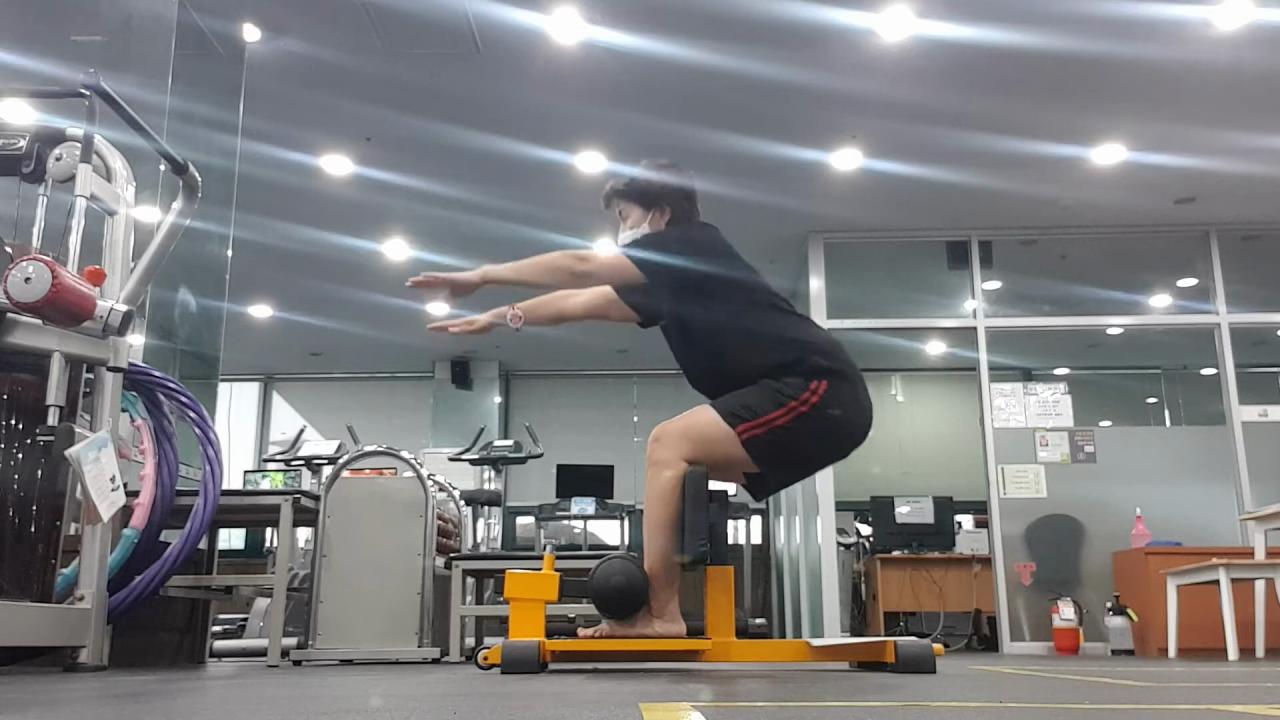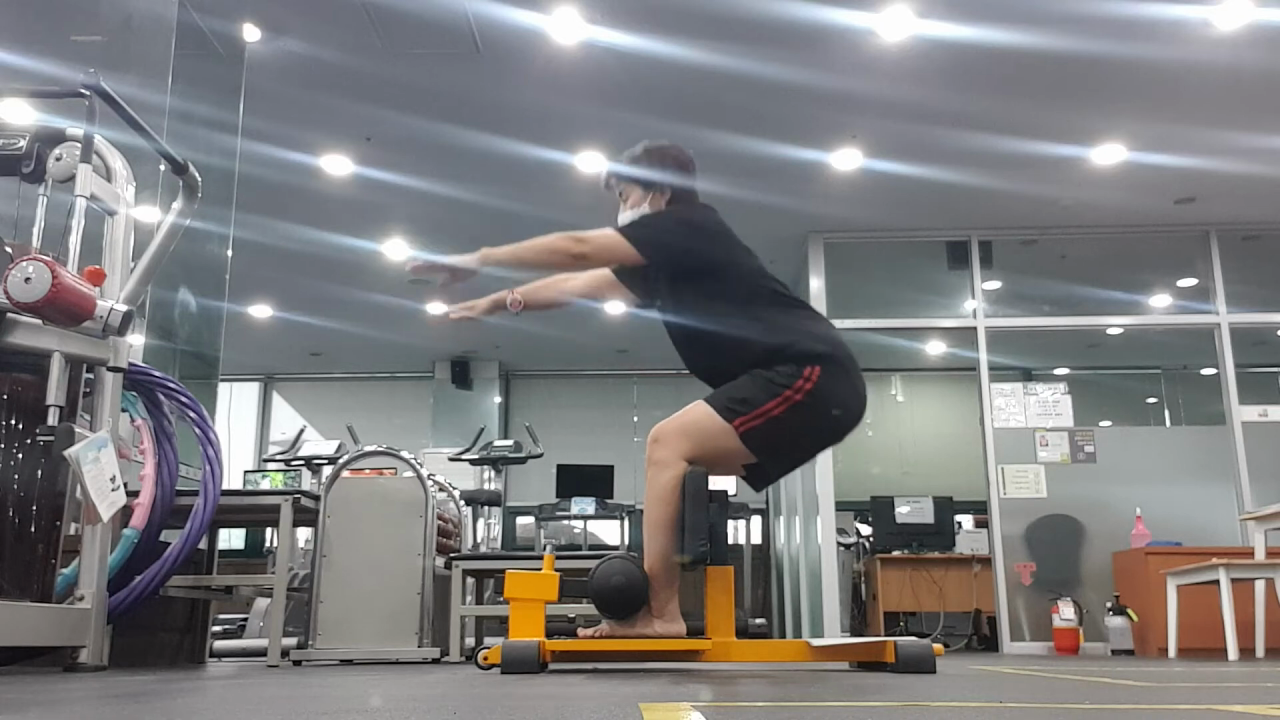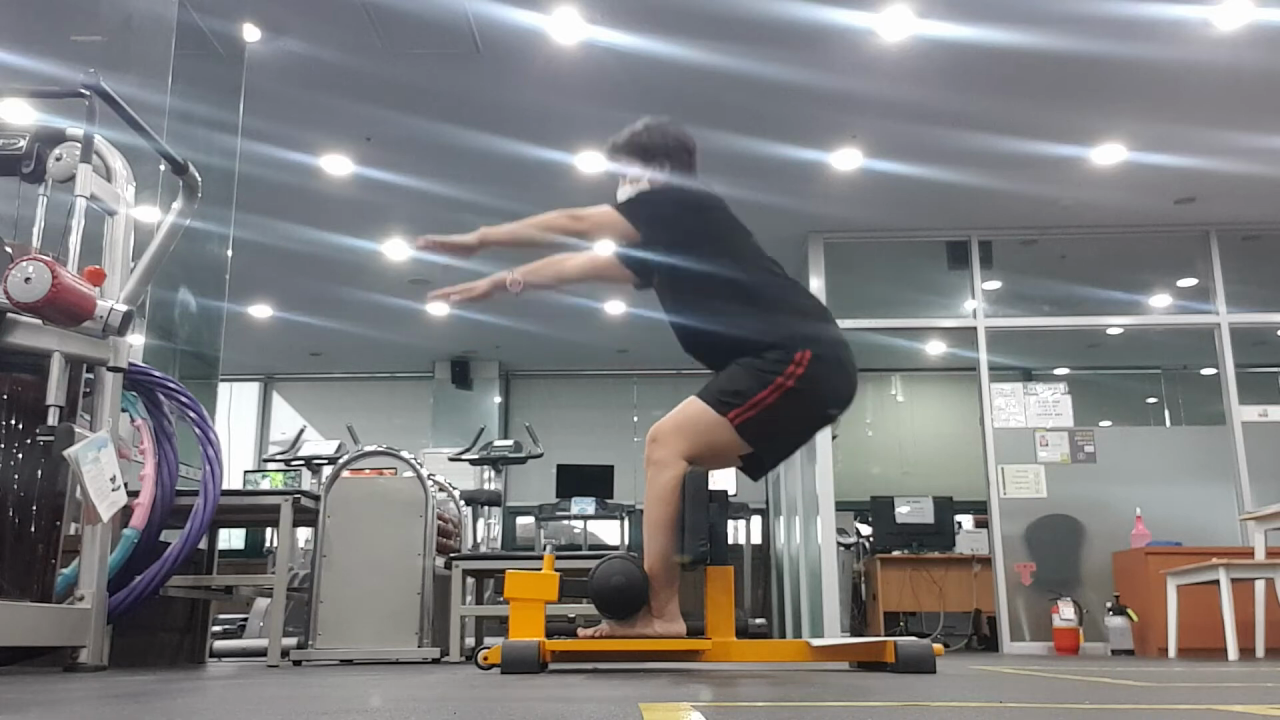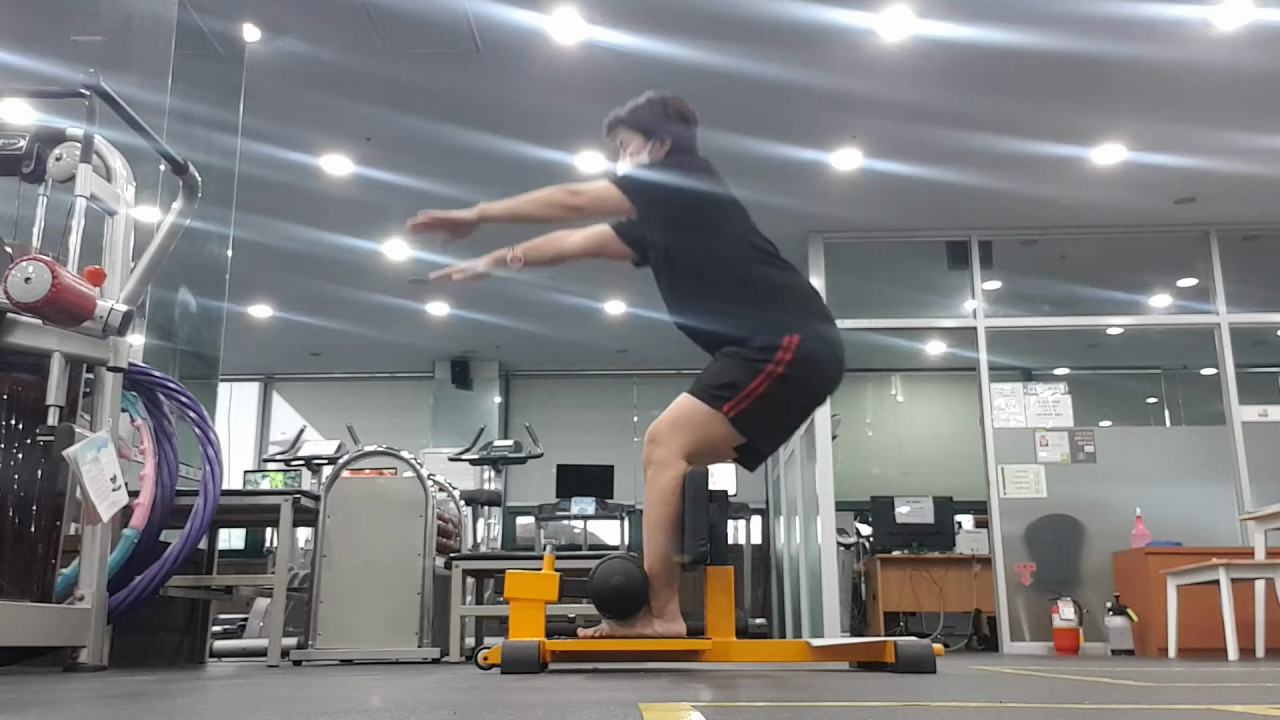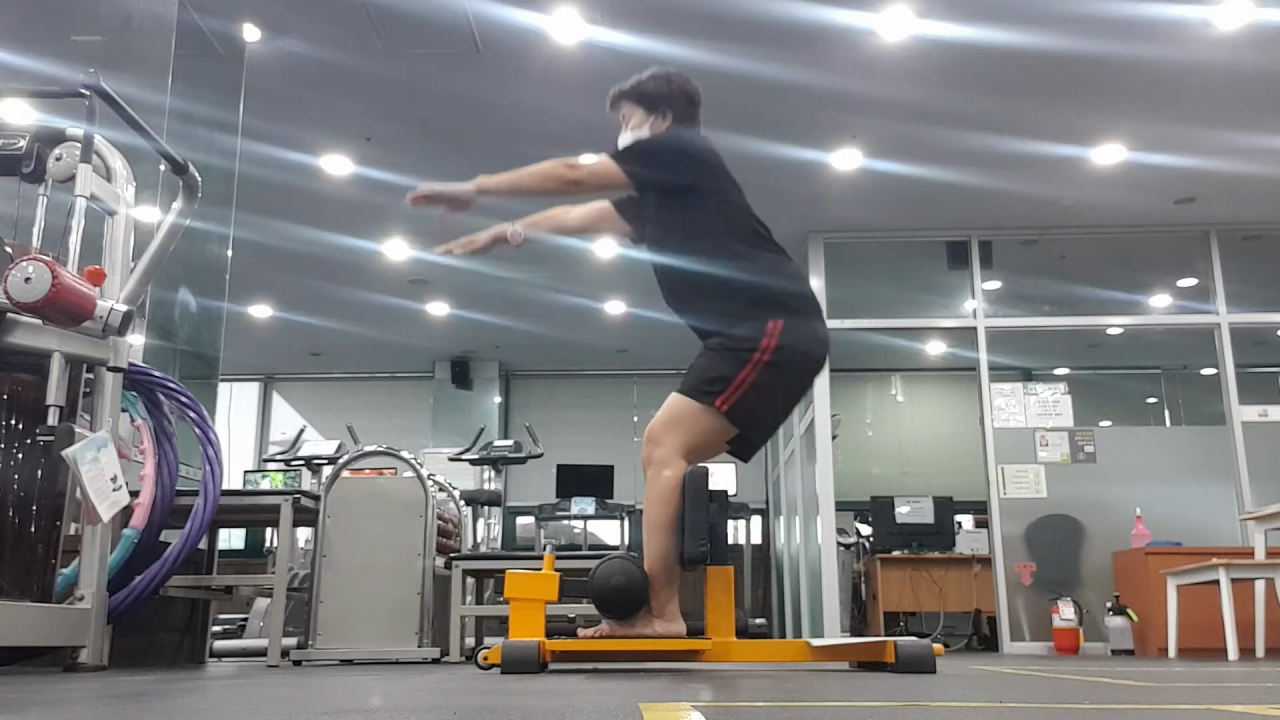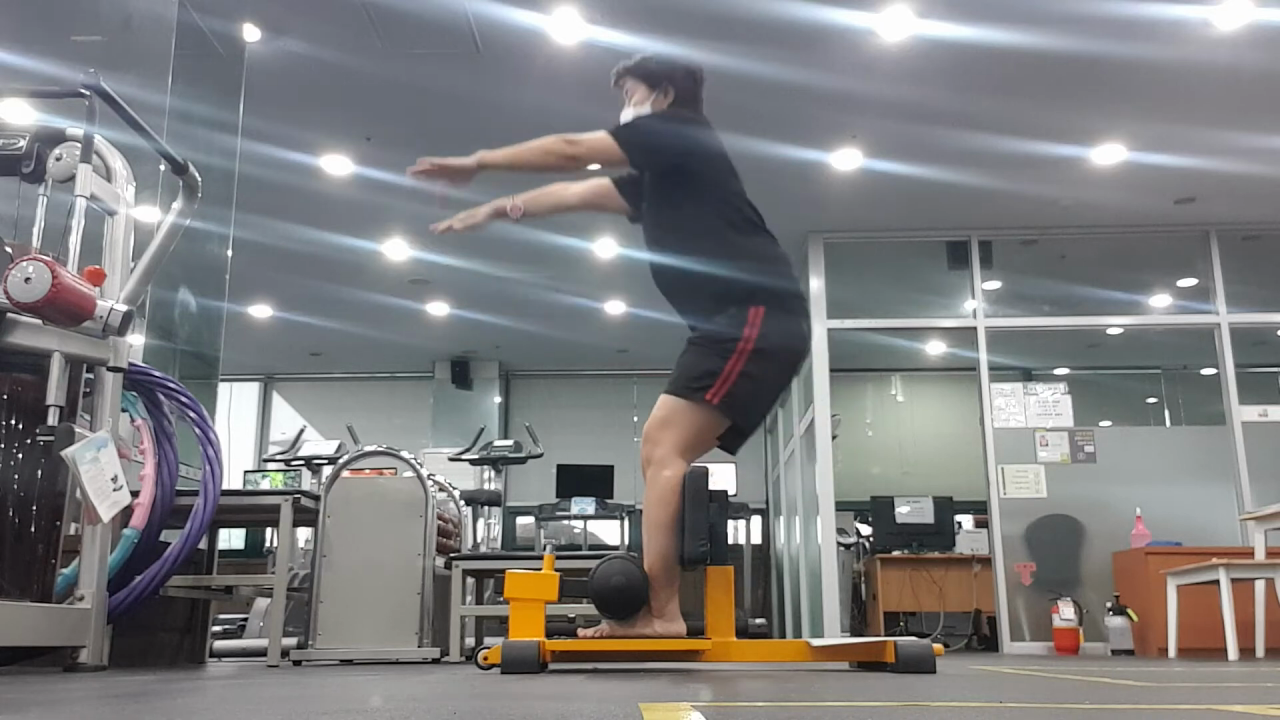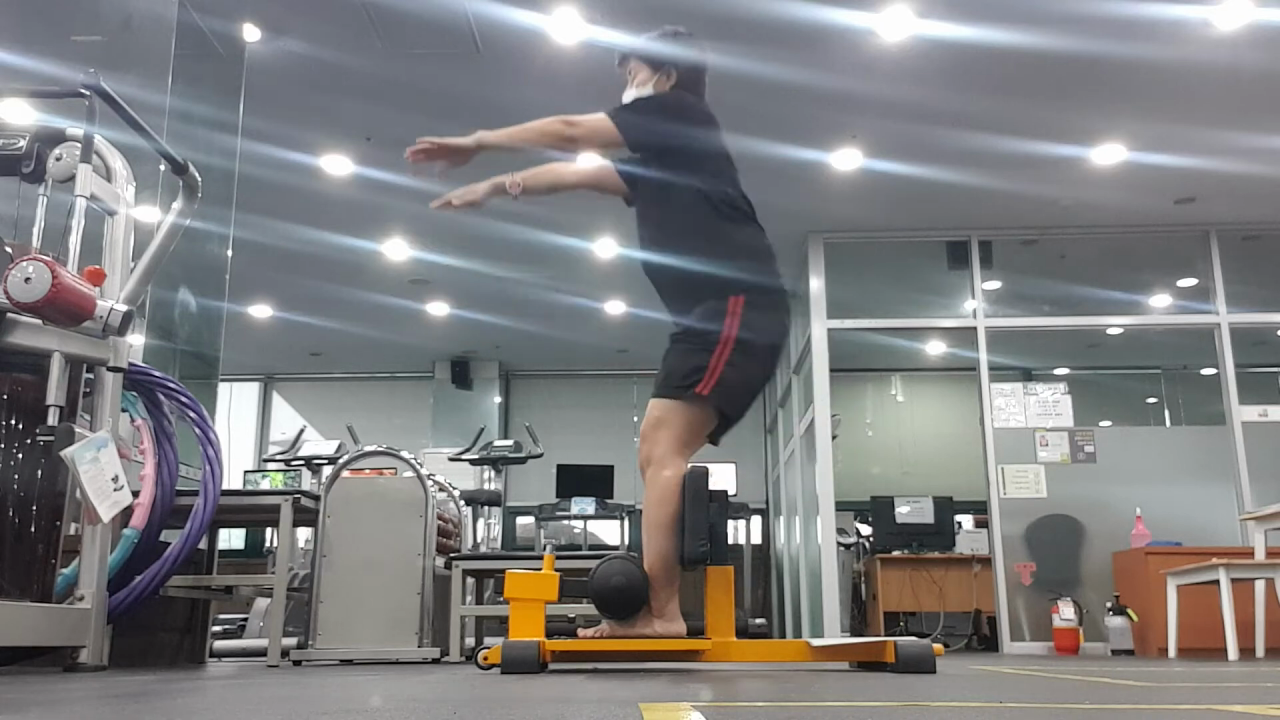
dt=0.1s
person 1, frame 1
left shoulder: (693, 244)
right shoulder: (665, 286)
left elbow: (581, 268)
right elbow: (579, 301)
left wrist: (480, 276)
right wrist: (497, 317)
left hip: (820, 393)
right hip: (820, 403)
left knee: (669, 444)
right knee: (682, 475)
left ankle: (658, 613)
right ankle: (683, 612)
person 1, frame 2
left shoulder: (691, 227)
right shoulder: (663, 269)
left elbow: (578, 250)
right elbow: (578, 285)
left wrist: (477, 260)
right wrist: (496, 302)
left hip: (814, 379)
right hip: (815, 389)
left knee: (668, 444)
right knee: (678, 468)
left ankle: (658, 613)
right ankle: (662, 609)
person 1, frame 3
left shoulder: (686, 201)
right shoulder: (666, 242)
left elbow: (577, 225)
right elbow: (581, 264)
left wrist: (479, 238)
right wrist: (498, 282)
left hip: (801, 360)
right hip: (796, 365)
left knee: (667, 442)
right knee: (674, 456)
left ankle: (658, 614)
right ankle: (665, 611)
person 1, frame 4
left shoulder: (684, 180)
right shoulder: (661, 221)
left elbow: (575, 202)
right elbow: (578, 241)
left wrist: (475, 216)
right wrist: (495, 261)
left hip: (789, 343)
right hip: (788, 350)
left knee: (665, 444)
right knee: (671, 459)
left ankle: (658, 614)
right ankle: (664, 609)
person 1, frame 5
left shoulder: (684, 149)
right shoulder: (660, 196)
left elbow: (575, 175)
right elbow: (578, 215)
left wrist: (478, 188)
right wrist: (500, 234)
left hip: (773, 325)
right hip: (759, 332)
left knee: (665, 445)
right knee: (665, 452)
left ankle: (658, 612)
right ankle: (661, 609)
person 1, frame 6
left shoulder: (681, 132)
right shoulder: (657, 178)
left elbow: (571, 152)
right elbow: (577, 194)
left wrist: (474, 162)
right wrist: (496, 209)
left hip: (755, 315)
right hip: (743, 322)
left knee: (663, 444)
right knee: (662, 452)
left ankle: (658, 612)
right ankle: (661, 608)
person 1, frame 7
left shoulder: (680, 112)
right shoulder: (660, 161)
left elbow: (571, 131)
right elbow: (578, 173)
left wrist: (478, 141)
right wrist: (499, 186)
left hip: (733, 304)
right hip: (712, 310)
left knee: (663, 447)
right knee: (658, 450)
left ankle: (659, 612)
right ankle: (659, 609)
